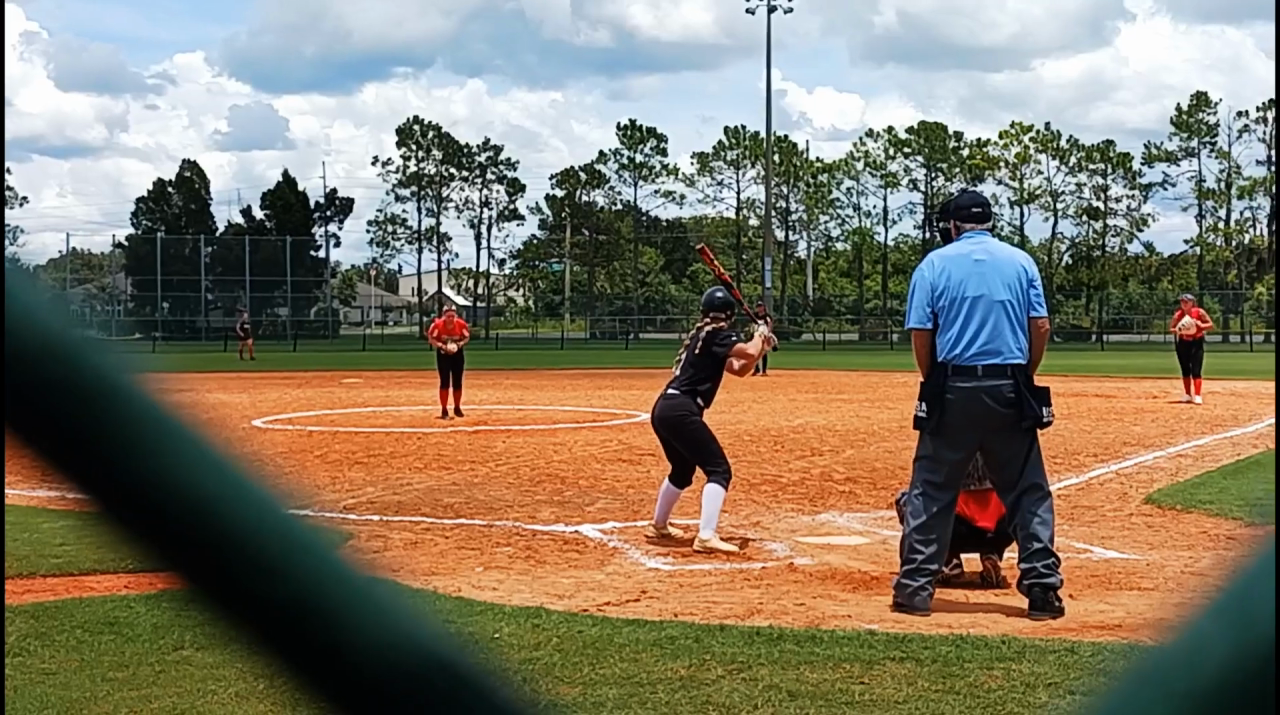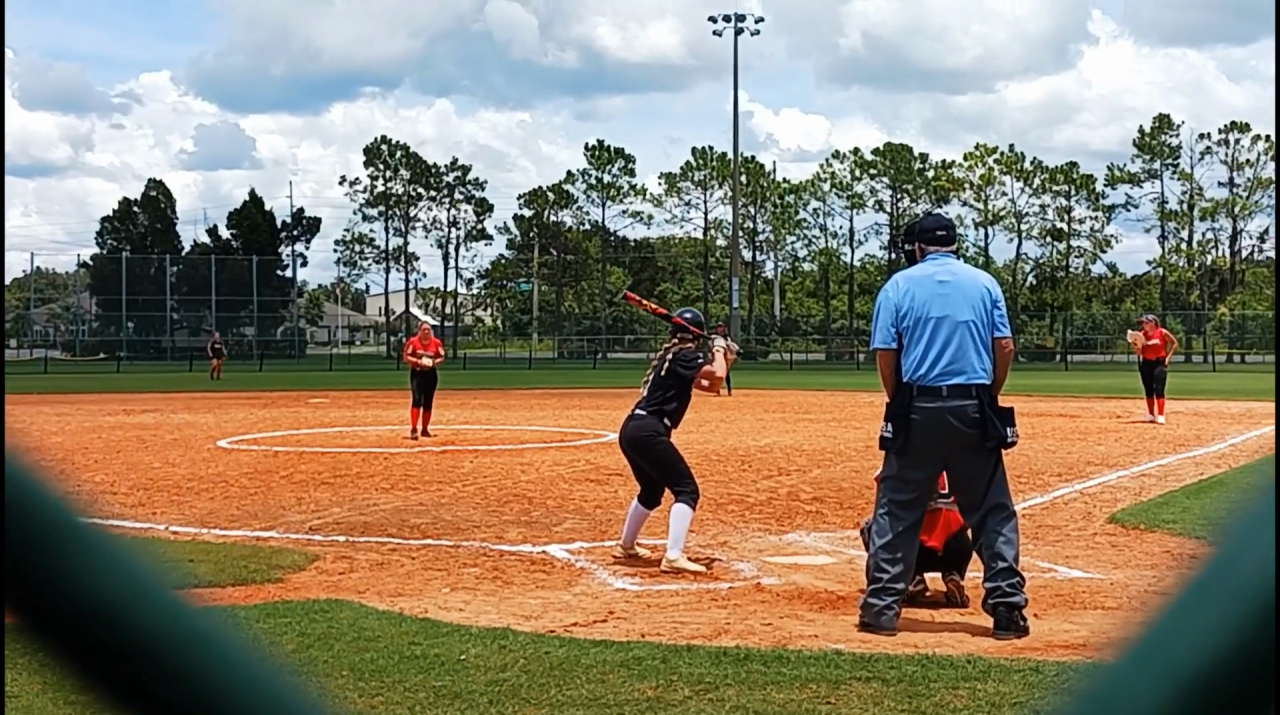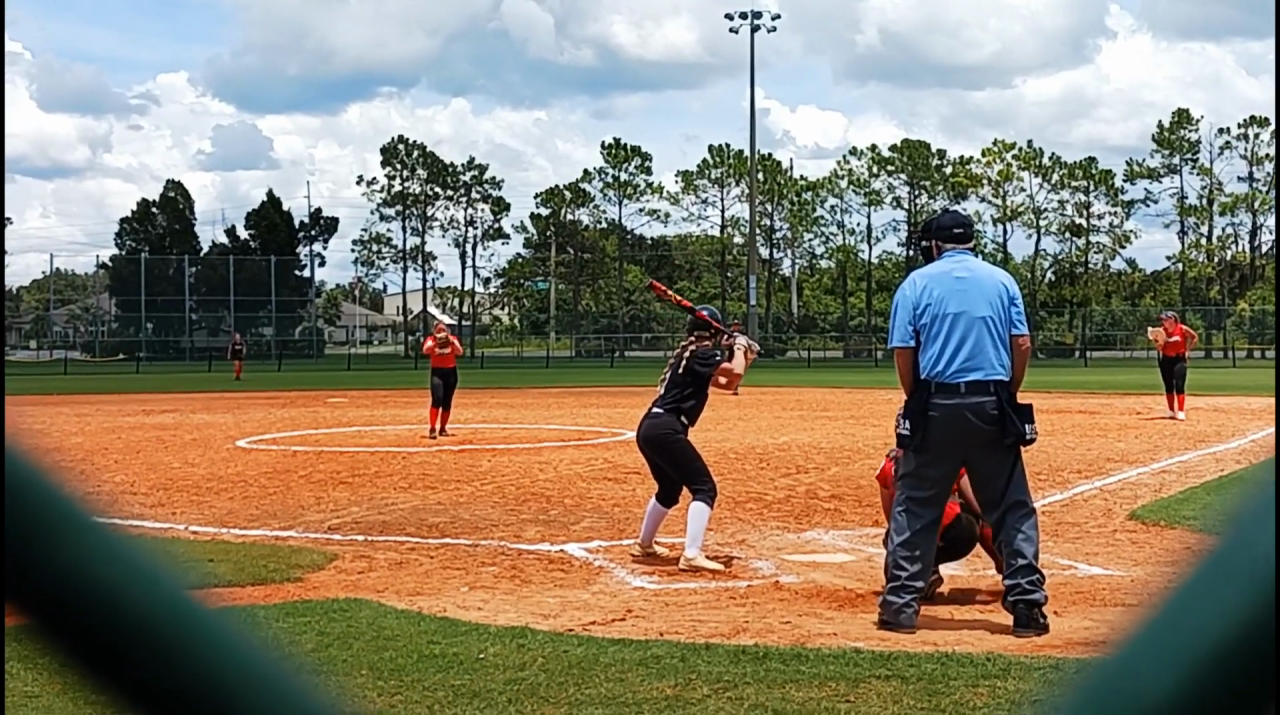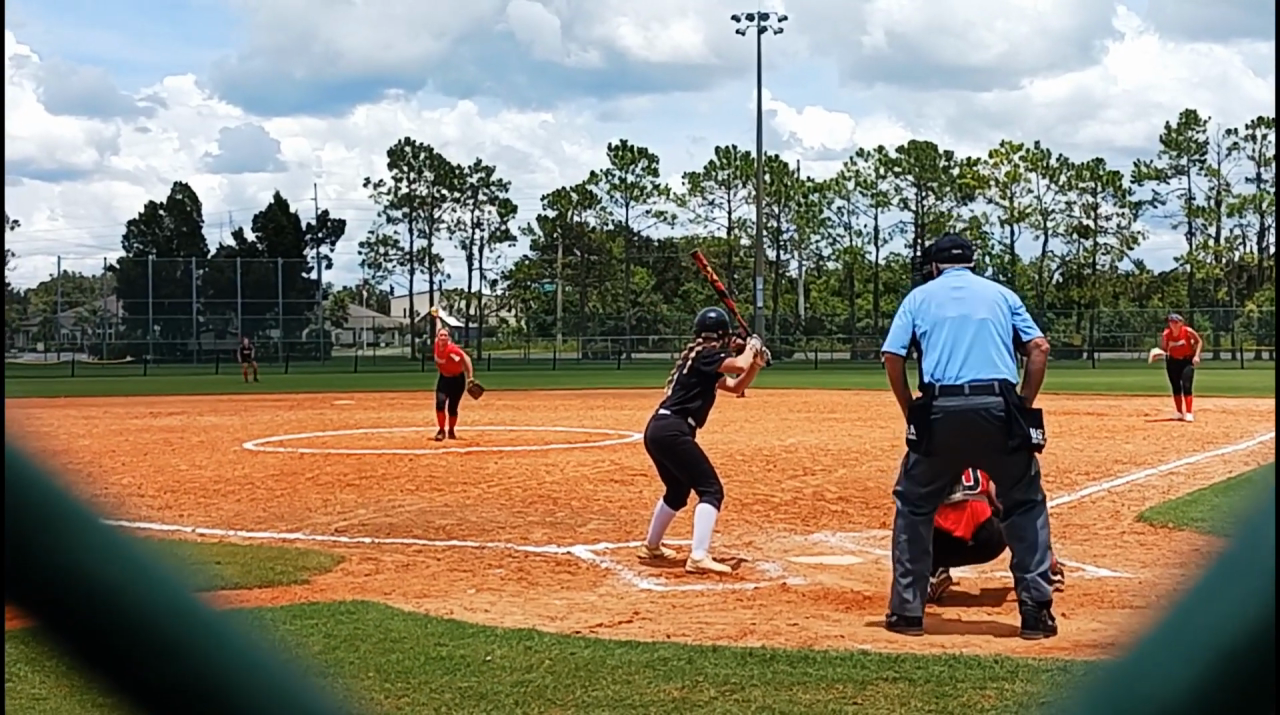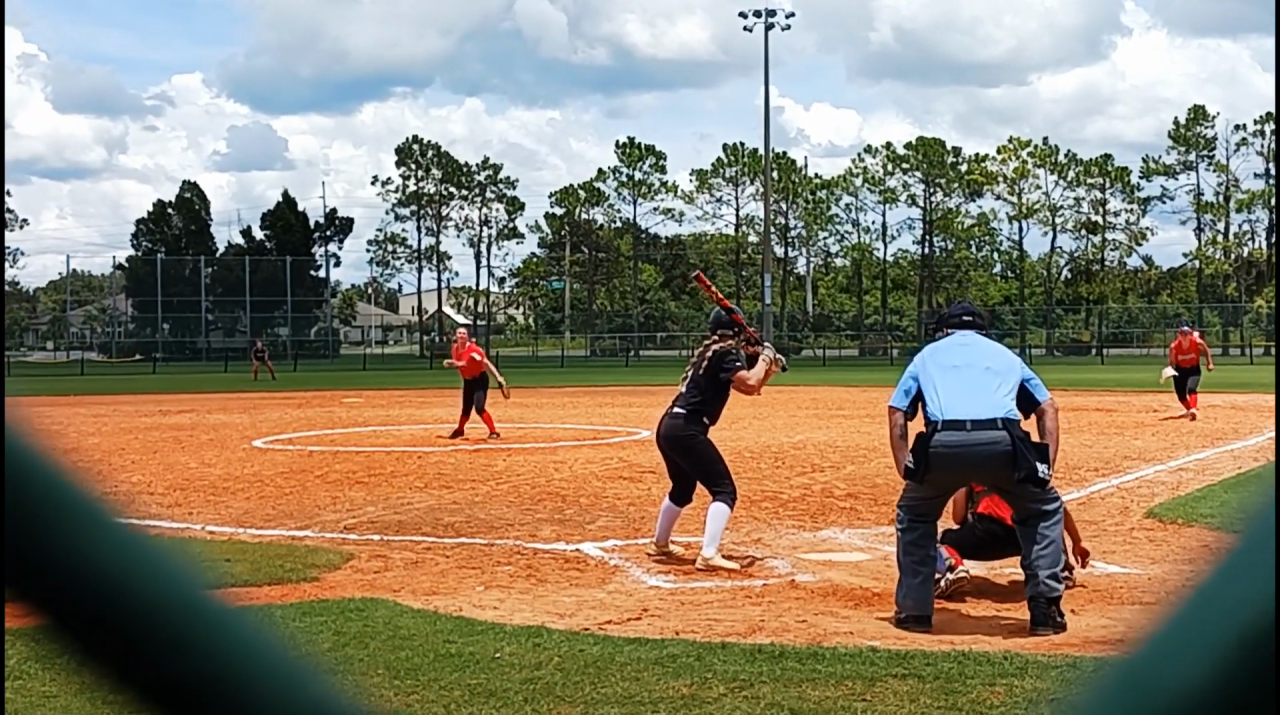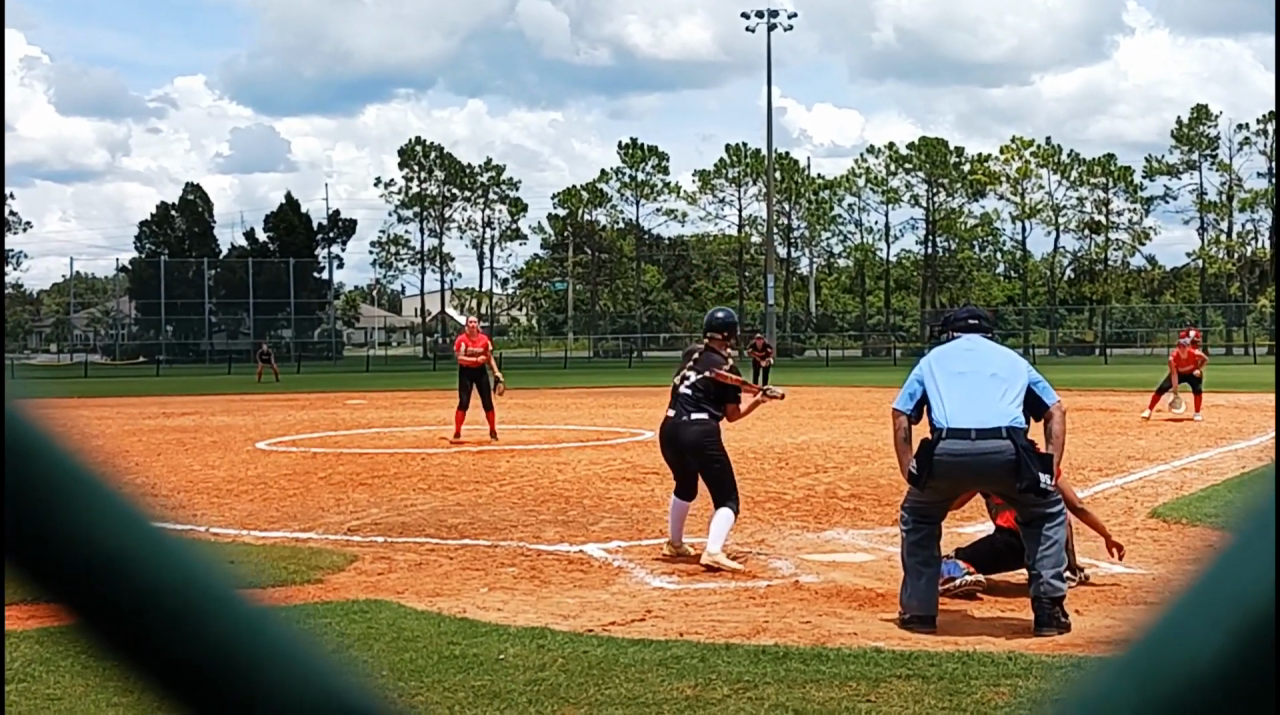
dt=0.5s
person 1, frame 1
left shoulder: (935, 264)
right shoulder: (1021, 261)
left elbow: (920, 335)
right elbow: (1041, 327)
left wrist: (934, 386)
right wrist: (1024, 380)
left hip: (953, 389)
right hip: (1009, 389)
left knee: (931, 491)
right knee: (1029, 492)
left ankle: (915, 589)
right ankle: (1042, 590)
person 1, frame 2
left shoulder: (899, 285)
right shoulder: (984, 282)
left elbow: (886, 356)
right elbow: (1005, 348)
left wrist: (899, 406)
right wrist: (988, 399)
left hip: (918, 409)
right hip: (974, 409)
left knee: (896, 512)
right knee: (993, 512)
left ankle: (881, 608)
right ankle: (1007, 609)
person 1, frame 3
left shoulder: (916, 282)
right shoulder: (1002, 280)
left elbow: (903, 355)
right elbow: (1022, 346)
left wrist: (916, 406)
right wrist: (1007, 400)
left hip: (936, 406)
right hip: (991, 405)
left knee: (914, 510)
right knee: (1012, 509)
left ankle: (900, 607)
right ankle: (1027, 607)
person 1, frame 4
left shoulder: (919, 296)
right shoulder: (1001, 293)
left elbow: (892, 357)
right elbow: (1039, 347)
left wrist: (911, 414)
right wrist: (1023, 406)
left hip: (941, 410)
right hip: (997, 407)
left knee: (914, 508)
right knee: (1026, 506)
left ankle: (908, 610)
right ankle: (1035, 610)
person 1, frame 5
left shoulder: (928, 354)
right shoulder: (1004, 353)
left elbow: (897, 414)
right elbow: (1048, 408)
left wrist: (907, 472)
right wrist: (1044, 469)
left hip: (943, 444)
right hip: (1001, 443)
left knee: (914, 514)
right knee: (1044, 509)
left ankle: (914, 610)
right ankle: (1045, 609)
person 1, frame 6
left shoulder: (934, 357)
right shoulder: (1012, 358)
left elbow: (901, 417)
right elbow: (1056, 410)
left wrist: (911, 475)
right wrist: (1049, 472)
left hip: (947, 453)
right hip: (1006, 452)
left knee: (918, 516)
right knee: (1047, 511)
left ankle: (918, 611)
right ankle: (1049, 610)
person 2, frame 1
left shoulder: (703, 336)
right shoulder: (717, 335)
left elbow: (739, 369)
right elbow: (749, 352)
left wrist: (762, 348)
right wrist: (760, 334)
left hip: (664, 409)
right hip: (681, 411)
left knee: (683, 469)
right knee: (719, 469)
left ankle: (658, 525)
right ankle: (706, 536)
person 2, frame 2
left shoulder: (672, 357)
right shoulder: (684, 356)
left elbow: (710, 386)
right elbow: (717, 375)
left wrist: (725, 358)
right wrist: (718, 350)
left hip: (633, 430)
right hip: (648, 432)
left knee: (652, 490)
right knee: (687, 490)
left ankle: (626, 545)
right ankle: (673, 557)
person 2, frame 3
left shoulder: (690, 355)
right shoulder: (701, 354)
left elbow: (727, 383)
right elbow: (734, 372)
left wrist: (745, 358)
right wrist: (739, 347)
left hip: (650, 428)
right hip: (665, 430)
left knee: (670, 488)
right knee: (704, 488)
left ankle: (644, 544)
right ankle: (691, 555)
person 2, frame 4
left shoulder: (699, 358)
right shoulder: (707, 355)
left elbow: (736, 387)
right elbow: (739, 365)
left wrist: (756, 363)
right wrist: (752, 346)
left hip: (657, 430)
right hip: (672, 432)
left knee: (678, 490)
right knee: (711, 490)
left ankle: (651, 546)
right ankle: (698, 557)
person 2, frame 5
left shoulder: (711, 353)
right shoulder: (725, 355)
left elbow: (749, 389)
right elbow: (750, 382)
left wrist: (770, 368)
right wrist: (764, 360)
left hip: (669, 426)
right hip: (687, 430)
left knee: (683, 488)
right knee: (724, 490)
left ankle: (660, 542)
right ankle: (708, 555)
person 2, frame 6
left shoulder: (691, 353)
right shoulder: (727, 368)
right elbow: (733, 415)
right wrist: (760, 399)
left hip: (670, 429)
right hip: (701, 432)
left knee: (685, 487)
right knee: (726, 498)
left ankle: (674, 544)
right ankle: (713, 552)
